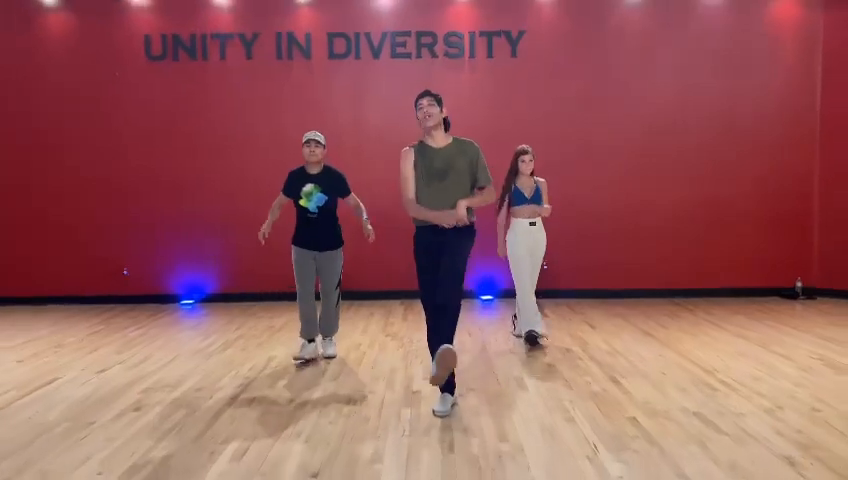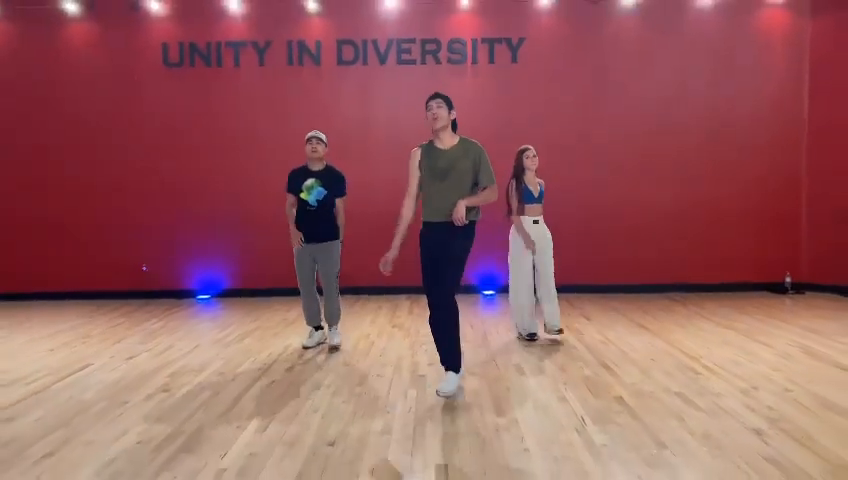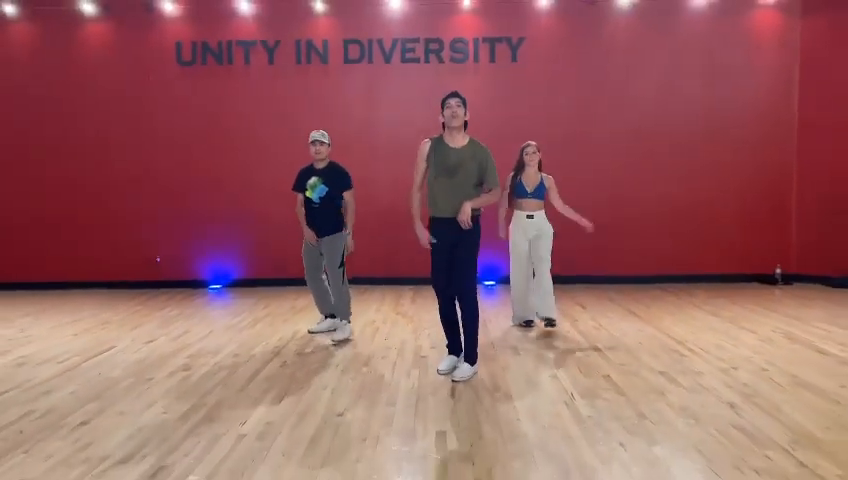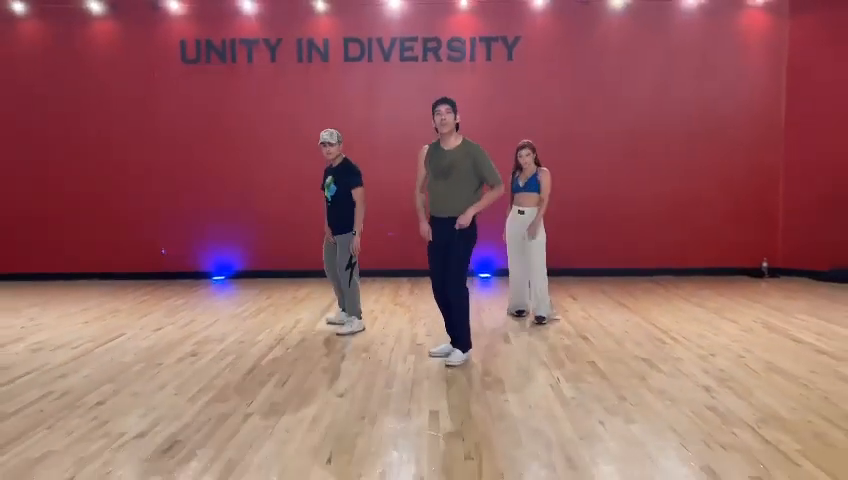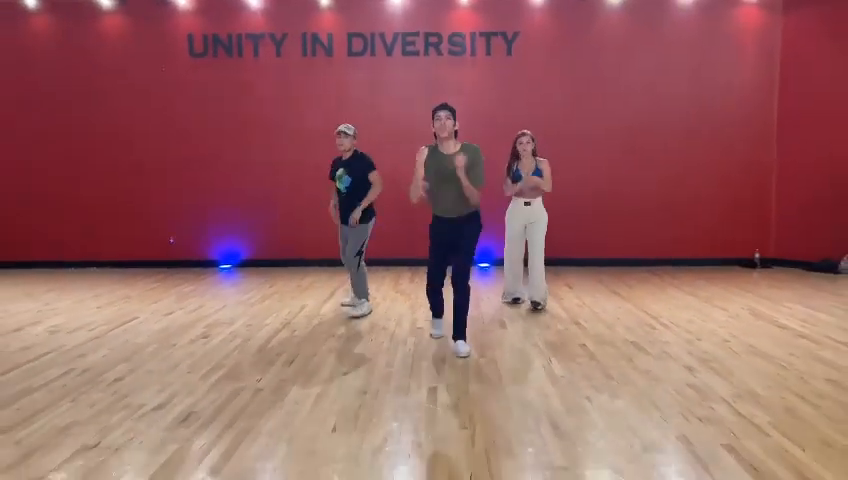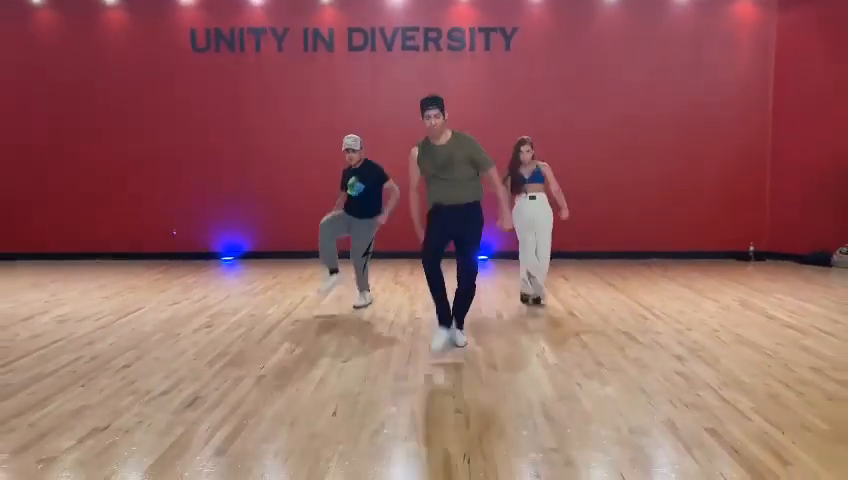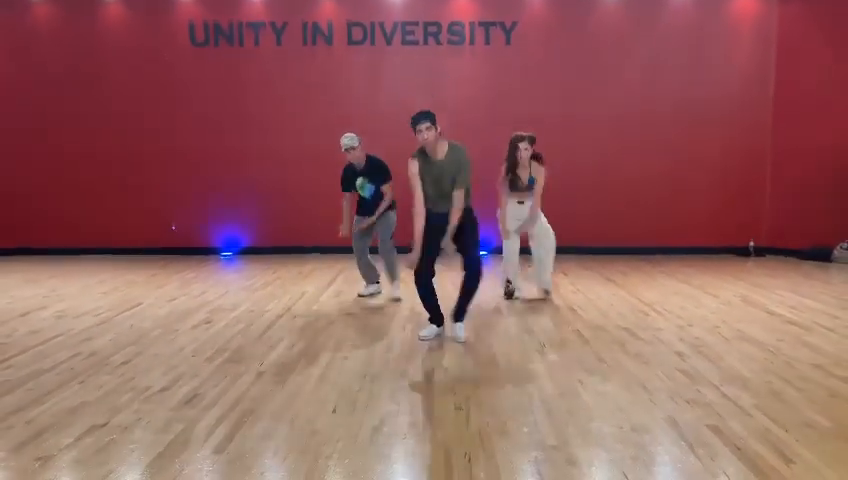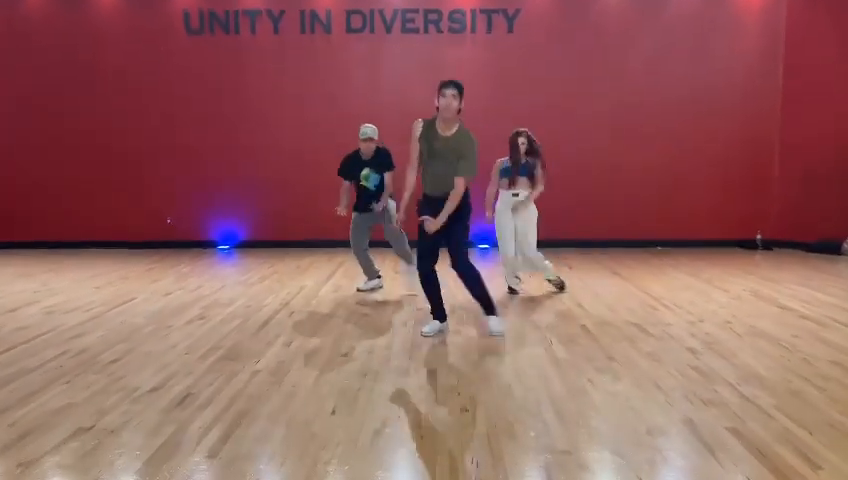
dt=0.5s
person 1, frame 1
left shoulder: (468, 149)
right shoulder: (411, 154)
left elbow: (490, 193)
right elbow: (409, 203)
left wrist: (464, 202)
right wrist: (440, 215)
left hip: (460, 231)
right hip: (426, 234)
left knee: (448, 280)
right knee: (432, 306)
left ankle: (444, 349)
person 1, frame 2
left shoulder: (472, 150)
right shoulder: (419, 154)
left elbow: (492, 192)
right elbow: (409, 201)
left wrist: (465, 202)
right wrist: (394, 247)
left hip: (458, 231)
right hip: (429, 232)
left knee: (445, 294)
right knee: (435, 302)
left ankle: (454, 368)
right ankle: (449, 365)
person 1, frame 3
left shoulder: (480, 152)
right shoulder: (428, 147)
left elbow: (494, 192)
right elbow: (417, 189)
left wrist: (470, 203)
right wrist: (418, 224)
left hip: (466, 227)
right hip: (437, 227)
left knee: (465, 291)
right knee: (443, 291)
left ankle: (470, 359)
right ankle: (454, 351)
person 1, frame 4
left shoulder: (473, 151)
right shoulder: (427, 151)
left elbow: (498, 187)
right elbow: (420, 190)
left wrist: (471, 211)
right wrist: (422, 220)
left hip: (461, 227)
right hip: (436, 226)
left knee: (455, 284)
right knee: (439, 287)
left ankle: (463, 346)
right ankle: (454, 340)
person 1, frame 5
left shoulder: (472, 153)
right shoulder: (425, 154)
left elbow: (475, 199)
right elbow: (415, 191)
left wrist: (461, 173)
right wrist: (418, 189)
left hip: (467, 223)
right hip: (440, 223)
left knee: (459, 279)
right knee: (434, 280)
left ankle: (460, 337)
right ankle: (437, 315)
person 1, frame 6
left shoulder: (466, 143)
right shoulder: (418, 151)
left elbow: (493, 176)
right elbow: (414, 192)
left wrist: (505, 212)
right wrist: (418, 228)
left hip: (468, 213)
right hip: (439, 213)
left knee: (467, 274)
right knee: (429, 261)
left ankle: (458, 325)
right ankle: (445, 325)
person 1, frame 7
left shoulder: (459, 154)
right shoulder: (415, 162)
left elbow: (460, 198)
right elbow: (419, 203)
left wrist: (449, 237)
right wrist: (417, 248)
left hip: (461, 218)
right hip: (433, 220)
left knee: (474, 270)
right knee: (422, 275)
left ankle: (458, 319)
right ankle: (436, 322)
person 1, frame 8
left shoulder: (465, 141)
right shoulder: (421, 127)
left elbow: (459, 187)
right elbow: (413, 168)
left wrist: (440, 221)
right wrist: (403, 207)
left hip: (455, 205)
right hip: (429, 203)
left knee: (460, 262)
right knee: (425, 264)
left ankle: (490, 313)
right ankle: (439, 317)
person 2, frame 1
left shoulder: (335, 177)
right shoulder: (294, 177)
left elbow: (354, 203)
right elbow: (280, 203)
left wrist: (365, 222)
right wrist: (268, 223)
left hip: (331, 244)
right hip: (302, 245)
left knee: (330, 293)
right knee: (305, 294)
left ankle: (328, 338)
right ankle: (309, 342)
person 2, frame 2
left shoulder: (336, 176)
right shoulder: (295, 175)
left elbow: (339, 210)
right elbow: (290, 205)
left wrist: (340, 239)
right wrist: (292, 229)
left hip: (329, 239)
right hip: (303, 239)
left knee: (330, 285)
right knee: (306, 286)
left ankle: (333, 328)
right ankle: (316, 329)
person 2, frame 3
left shoulder: (339, 172)
right shoulder: (303, 174)
left elbow: (349, 204)
right elbow: (299, 204)
left wrist: (349, 232)
right wrist: (305, 228)
left hip: (334, 233)
right hip: (311, 234)
left knee: (337, 276)
right knee: (313, 276)
left ankle: (345, 322)
right ankle: (330, 316)
person 2, frame 4
left shoulder: (351, 170)
right shoulder: (328, 171)
left elbow: (359, 203)
left wrist: (356, 233)
right wrist: (326, 226)
left hip: (347, 231)
right hip: (333, 231)
left knee: (346, 272)
right knee: (331, 269)
left ankle: (355, 319)
right ankle: (345, 311)
person 2, frame 5
left shoulder: (363, 161)
right shoulder: (336, 163)
left elbow: (377, 184)
left wrist: (360, 208)
right wrist: (333, 207)
left hip: (361, 219)
right hip: (345, 218)
left knee: (354, 258)
right knee: (347, 257)
left ankle: (363, 301)
right ankle: (360, 296)
person 2, frame 6
left shoulder: (373, 169)
right shoulder: (347, 173)
left elbow: (395, 192)
left wrist: (385, 214)
right wrist: (334, 210)
left hip: (368, 219)
right hip: (347, 215)
left knee: (359, 257)
right knee: (326, 227)
left ankle: (365, 293)
right ankle: (333, 273)
person 2, frame 7
left shoulder: (378, 166)
right shoulder: (347, 173)
left elbow: (389, 195)
right elbow: (347, 199)
left wrist: (374, 217)
right wrist: (346, 223)
left hip: (384, 212)
right hip: (363, 215)
left knee: (385, 246)
right knee: (359, 250)
left ankle: (394, 282)
right ankle: (373, 283)
person 2, frame 8
left shoulder: (383, 155)
right shoulder: (349, 161)
left elbow: (388, 184)
right elbow: (346, 186)
left wrist: (383, 202)
right wrist: (343, 205)
left hip: (383, 204)
right hip: (361, 209)
left knee: (393, 232)
right knee: (358, 246)
left ankle: (410, 263)
right ankle: (374, 278)
person 3, frame 1
left shoulder: (541, 183)
right shoulder: (509, 185)
left elbow: (544, 210)
right elbow: (500, 215)
left wrist: (546, 208)
right wrist: (501, 241)
left hip: (537, 233)
right hip: (517, 234)
left knee: (530, 282)
right knee: (523, 282)
left ankle: (520, 318)
right ankle: (532, 327)
person 3, frame 2
left shoulder: (540, 183)
right shoulder: (515, 183)
right elbow: (514, 213)
right wrist: (525, 235)
left hip: (542, 231)
right hip: (522, 232)
left knee: (546, 276)
right knee: (523, 280)
left ankle: (552, 322)
right ankle: (526, 327)
person 3, frame 3
left shoulder: (547, 179)
right shoulder: (513, 177)
left elbow: (559, 205)
right elbow: (505, 203)
left wrist: (580, 219)
right wrist: (502, 224)
left hip: (541, 225)
right hip: (519, 225)
left knee: (543, 267)
right knee: (520, 271)
left ankle: (547, 313)
right ankle: (523, 314)
person 3, frame 4
left shoulder: (543, 173)
right shoulder: (515, 175)
left elbow: (544, 199)
left wrist: (537, 221)
right wrist: (506, 226)
left hip: (533, 220)
right hip: (514, 220)
left knee: (536, 266)
right knee: (517, 265)
left ankle: (541, 310)
right ankle: (519, 304)
person 3, frame 5
left shoulder: (542, 163)
right shoulder: (512, 166)
left elbow: (548, 186)
right elbow: (507, 191)
left wrist: (535, 180)
right wrist: (523, 182)
left hip: (537, 211)
right hip: (516, 211)
left knee: (537, 253)
right knee: (513, 253)
left ankle: (538, 297)
right ankle: (514, 294)
person 3, frame 6
left shoulder: (543, 167)
right shoulder: (513, 172)
left elbow: (555, 188)
right elbow: (509, 193)
left wrist: (564, 206)
left hip: (542, 207)
right hip: (522, 209)
left knee: (543, 252)
right knee: (527, 246)
left ankle: (536, 289)
right ankle: (528, 288)
person 3, frame 7
left shoulder: (538, 169)
right shoulder: (507, 168)
left elbow: (537, 197)
right elbow: (503, 198)
left wrist: (530, 223)
right wrist: (503, 223)
left hip: (530, 208)
right hip: (509, 208)
left knee: (547, 241)
right knee: (511, 249)
left ankle: (544, 282)
right ankle: (510, 284)
person 3, frame 8
left shoulder: (534, 162)
right shoulder: (501, 164)
left elbow: (540, 185)
right elbow: (492, 187)
left wrist: (528, 200)
right wrist: (489, 209)
left hip: (525, 207)
right hip: (503, 204)
left knee: (529, 250)
right knee: (507, 250)
left ankle: (551, 275)
right ankle: (513, 281)
